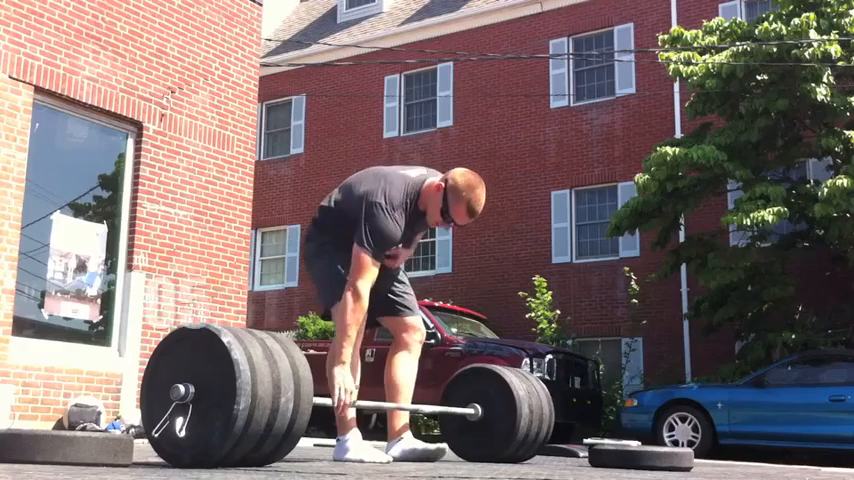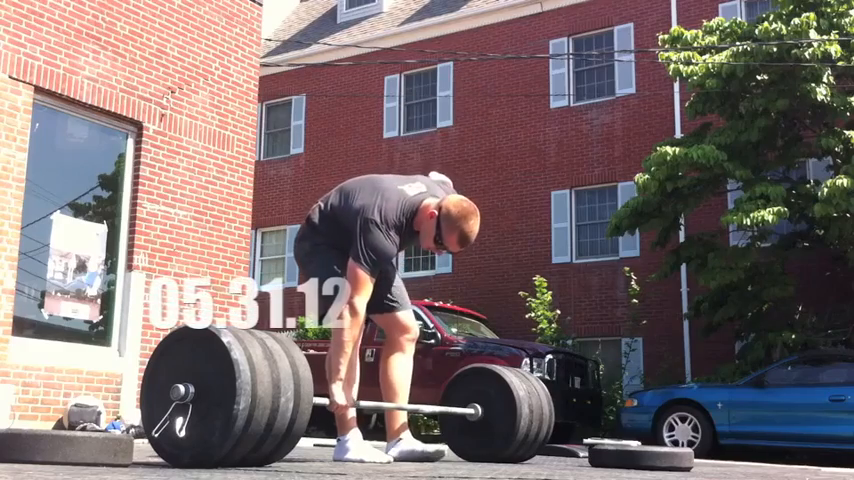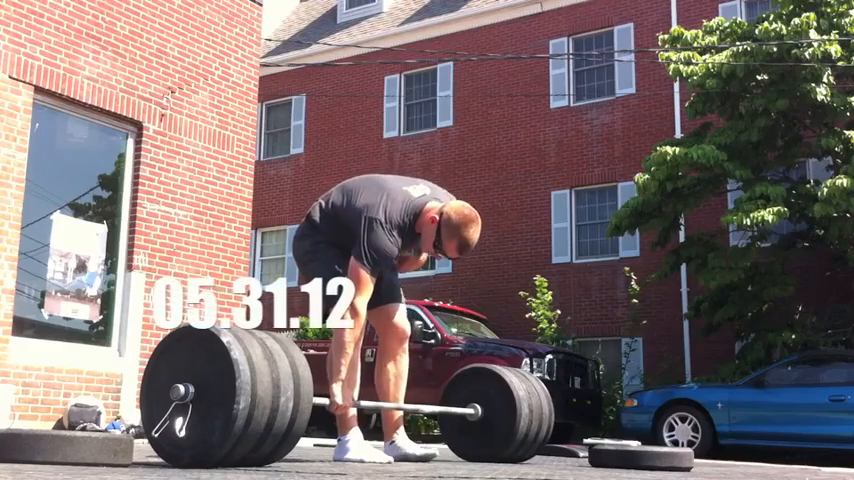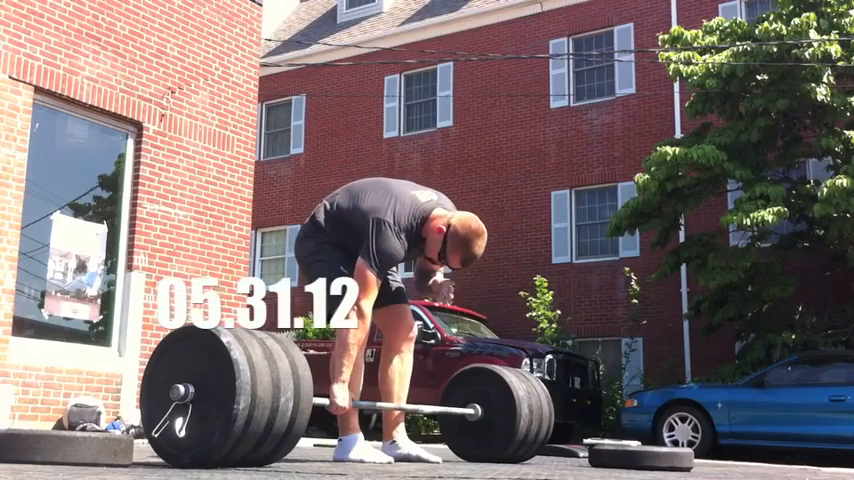
dt=0.3s
person 1, frame 1
left shoulder: (440, 200)
right shoulder: (387, 208)
right elbow: (358, 289)
left wrist: (406, 249)
right wrist: (341, 364)
left hip: (379, 255)
right hip: (330, 242)
left knee: (412, 331)
right knee: (352, 327)
left ankle: (399, 439)
right ankle: (348, 441)
person 1, frame 2
left shoulder: (445, 201)
right shoulder: (381, 228)
right elbow: (354, 306)
right wrist: (338, 382)
left hip: (362, 248)
right hip: (322, 242)
left knee: (406, 331)
right knee: (347, 324)
left ankle: (399, 439)
right ankle: (348, 440)
person 1, frame 3
left shoulder: (447, 208)
right shoulder: (383, 228)
right elbow: (355, 306)
left wrist: (419, 255)
right wrist: (339, 382)
left hip: (361, 246)
right hip: (321, 241)
left knee: (398, 331)
right knee: (349, 324)
left ankle: (395, 439)
right ankle: (349, 440)
person 1, frame 4
left shoulder: (451, 220)
right shoulder: (391, 232)
left elbow: (422, 280)
right elbow: (360, 308)
left wrist: (437, 284)
right wrist: (339, 383)
left hip: (362, 246)
right hip: (323, 242)
left knee: (404, 331)
right knee: (353, 321)
left ankle: (395, 440)
right ankle: (349, 441)
